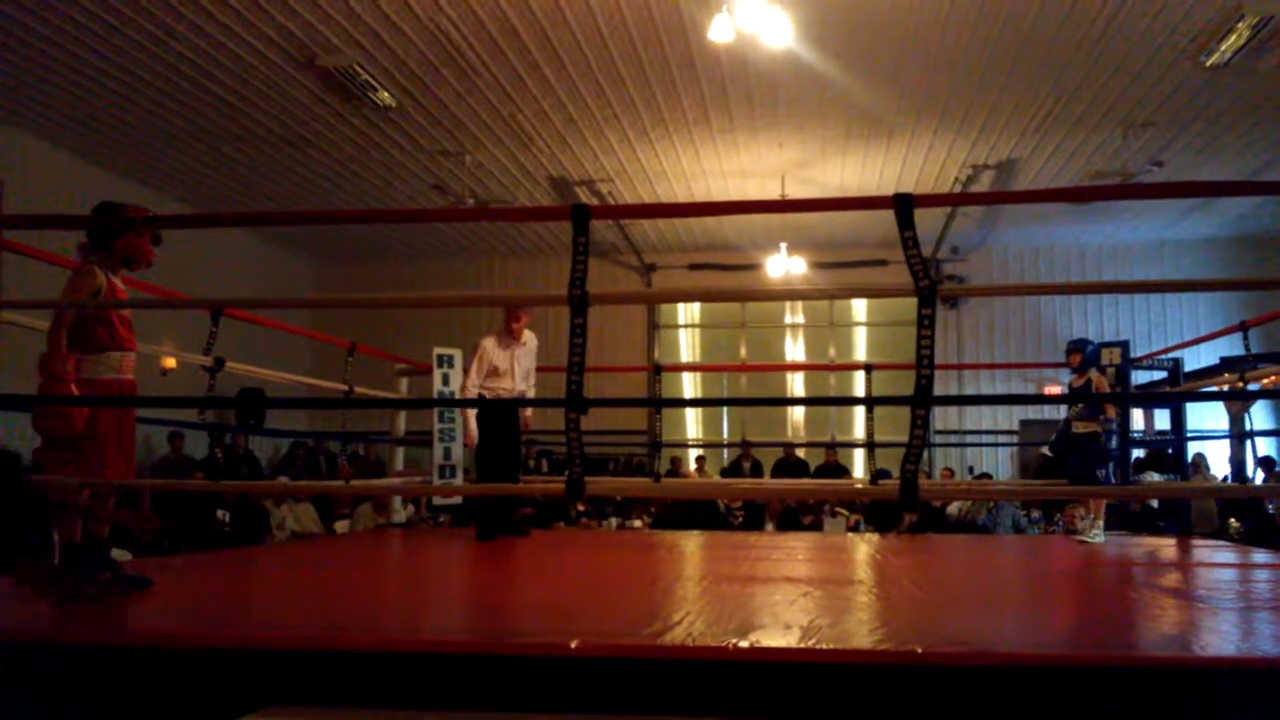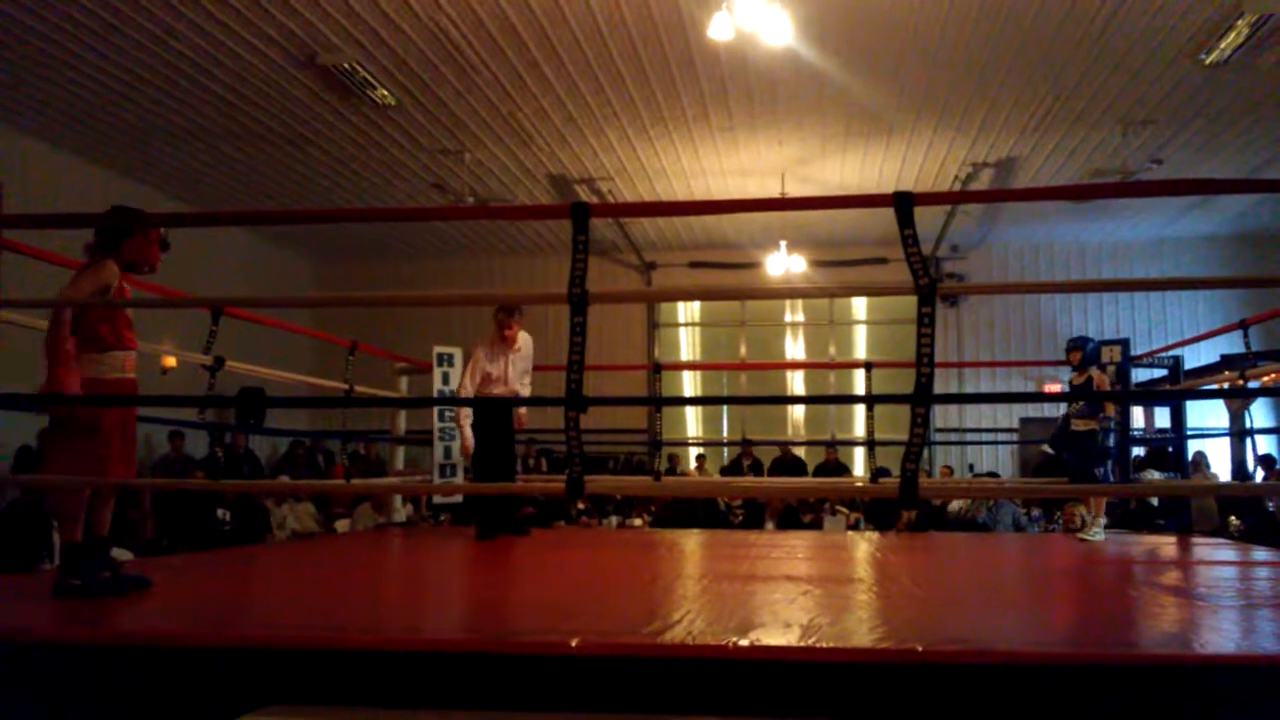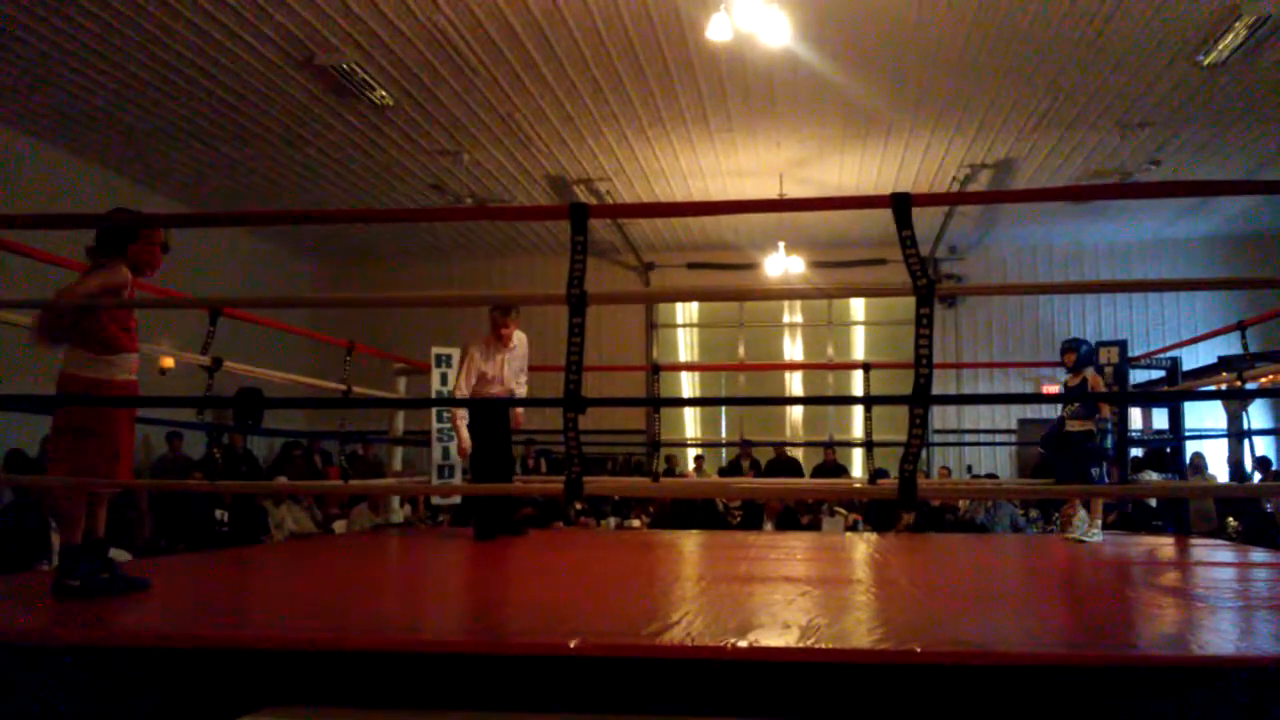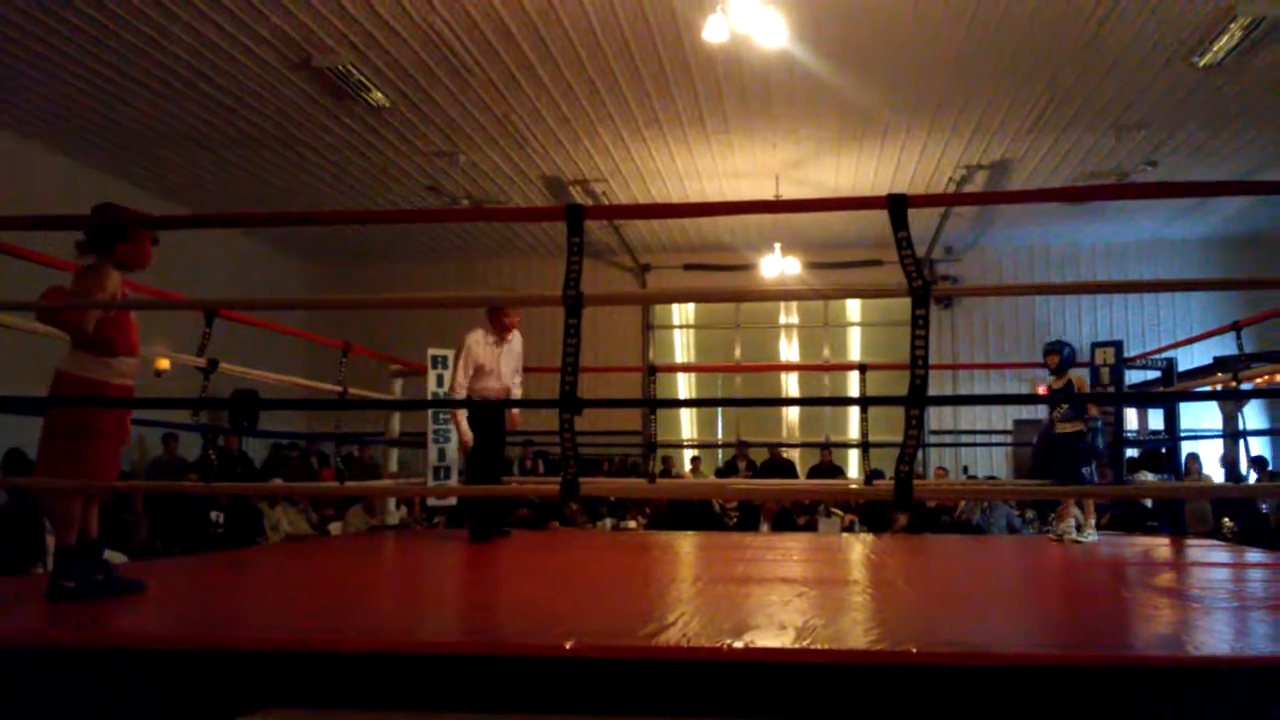
dt=0.3s
person 1, frame 1
left shoulder: (113, 279)
right shoulder: (92, 274)
right elbow: (60, 324)
right wrist: (59, 382)
left hip: (116, 389)
right hip: (89, 387)
left knee: (109, 478)
right knee: (80, 476)
left ankle: (98, 563)
right ankle: (72, 567)
person 1, frame 2
left shoulder: (118, 278)
right shoulder: (104, 270)
left elbow: (104, 330)
right elbow: (64, 304)
right wrist: (63, 364)
left hip: (114, 389)
right hip: (90, 388)
left knee: (108, 476)
right knee: (81, 475)
left ankle: (97, 563)
right ankle: (73, 569)
person 1, frame 3
left shoulder: (117, 277)
right shoulder: (116, 273)
right elbow: (69, 296)
right wrist: (63, 323)
left hip: (110, 388)
right hip: (92, 386)
left knee: (101, 477)
right knee: (81, 475)
left ankle: (95, 564)
right ankle: (71, 569)
person 1, frame 4
left shoulder: (107, 277)
right shoulder: (105, 275)
left elbow: (80, 324)
right elbow: (83, 326)
right wrist: (60, 313)
left hip: (103, 390)
right hip: (89, 389)
left knee: (90, 479)
right knee: (75, 478)
left ankle: (90, 566)
right ankle: (66, 571)
person 2, frame 1
left shoulder: (531, 341)
right shoulder: (489, 344)
right elbow: (471, 384)
left wrist: (527, 409)
right wrist: (470, 425)
left hip: (511, 407)
right hip: (487, 407)
left knee: (512, 464)
right knee: (488, 466)
left ankle: (506, 519)
right ankle: (486, 523)
person 2, frame 2
left shoulder: (527, 343)
right shoulder: (483, 352)
right elbow: (465, 392)
left wrist: (522, 408)
right wrist: (466, 434)
left hip: (504, 408)
right hip: (481, 409)
left knee: (508, 463)
right knee: (484, 466)
left ankle: (506, 518)
right ankle: (486, 523)
person 2, frame 3
left shoulder: (522, 341)
right shoulder: (477, 350)
right elbow: (461, 393)
left wrist: (518, 406)
right wrist: (463, 435)
left hip: (502, 408)
right hip: (478, 410)
left knee: (505, 464)
right knee: (482, 467)
left ankle: (504, 519)
right ankle: (484, 525)
person 2, frame 4
left shoulder: (516, 339)
right shoulder: (474, 342)
right elbow: (459, 386)
left wrist: (514, 407)
right wrist: (462, 427)
left hip: (497, 406)
right hip: (474, 407)
left knee: (497, 465)
right knee: (477, 467)
left ankle: (493, 522)
right ankle: (479, 527)
person 3, frame 1
left shoulder: (1098, 380)
right shoulder: (1072, 383)
left elbow: (1109, 409)
left wrist: (1107, 435)
right wrist: (1060, 437)
left hip: (1094, 436)
right hip: (1076, 436)
left knee: (1098, 480)
right knee: (1079, 479)
left ankle: (1098, 527)
right ankle: (1090, 521)
person 3, frame 2
left shoulder: (1099, 378)
right shoulder: (1073, 380)
left elbow: (1109, 408)
left wrist: (1106, 433)
right wrist: (1061, 433)
left hip: (1093, 433)
right hip: (1074, 434)
left knee: (1097, 478)
right knee: (1078, 477)
left ankle: (1098, 525)
right ankle: (1094, 516)
person 3, frame 3
left shoulder: (1093, 379)
right shoulder: (1067, 382)
left elbow: (1105, 409)
left wrist: (1103, 435)
right wrist: (1053, 435)
left hip: (1088, 434)
right hip: (1068, 435)
left knee: (1093, 479)
right knee: (1066, 477)
left ankle: (1095, 526)
right ankle: (1078, 518)
person 3, frame 4
left shoulder: (1077, 380)
right shoulder: (1050, 385)
left elbow: (1092, 409)
left wrist: (1092, 434)
right wrist: (1044, 439)
left hip: (1078, 435)
right hip: (1059, 438)
left knee: (1083, 480)
right knee: (1063, 480)
left ankle: (1090, 526)
right ankle: (1066, 524)
